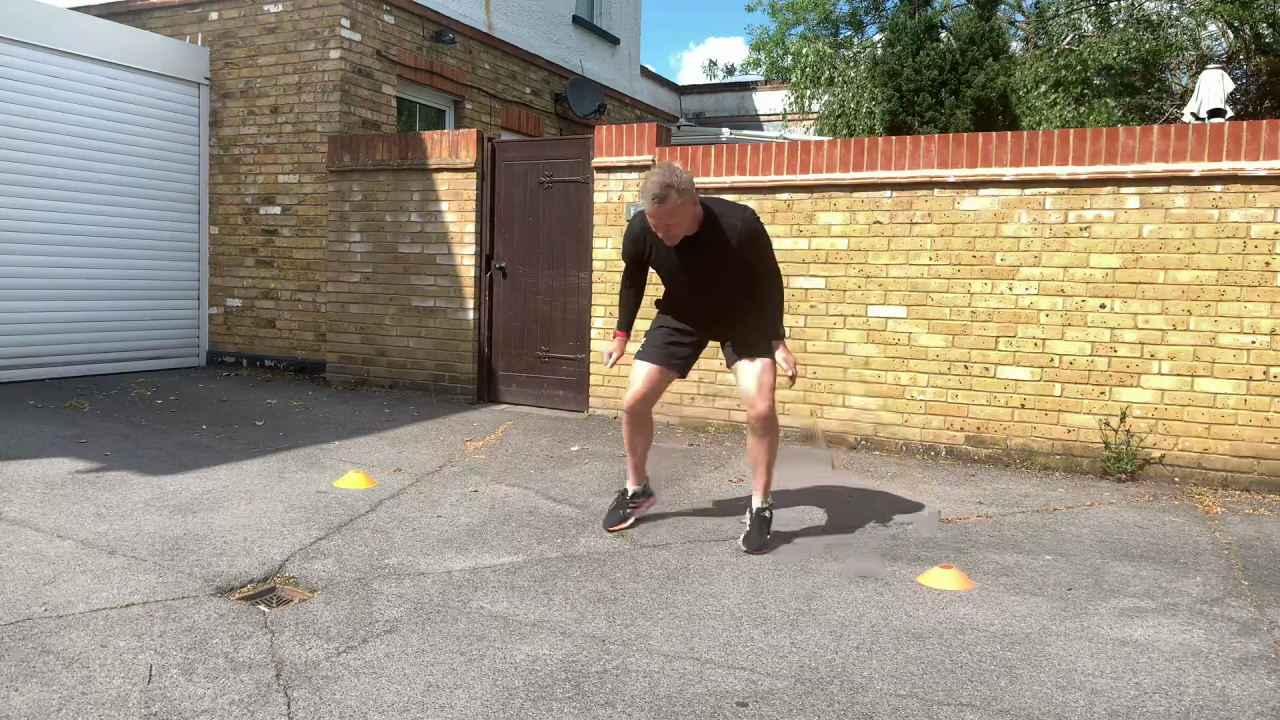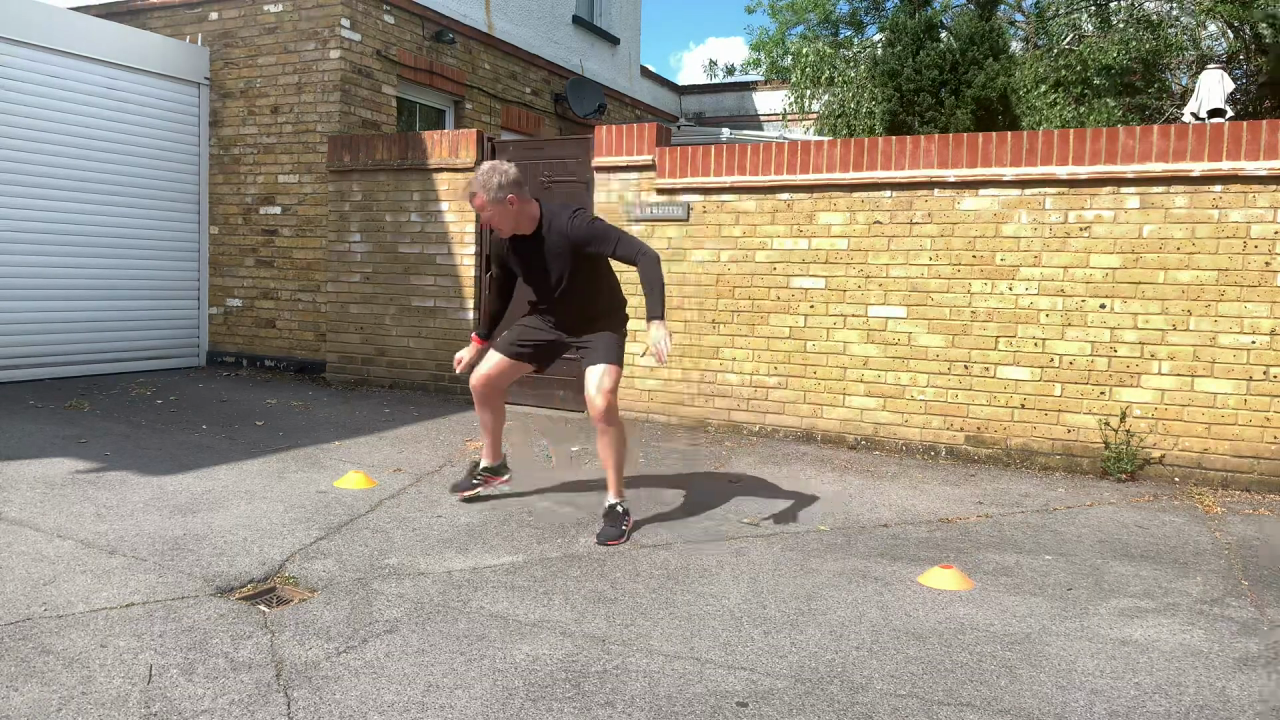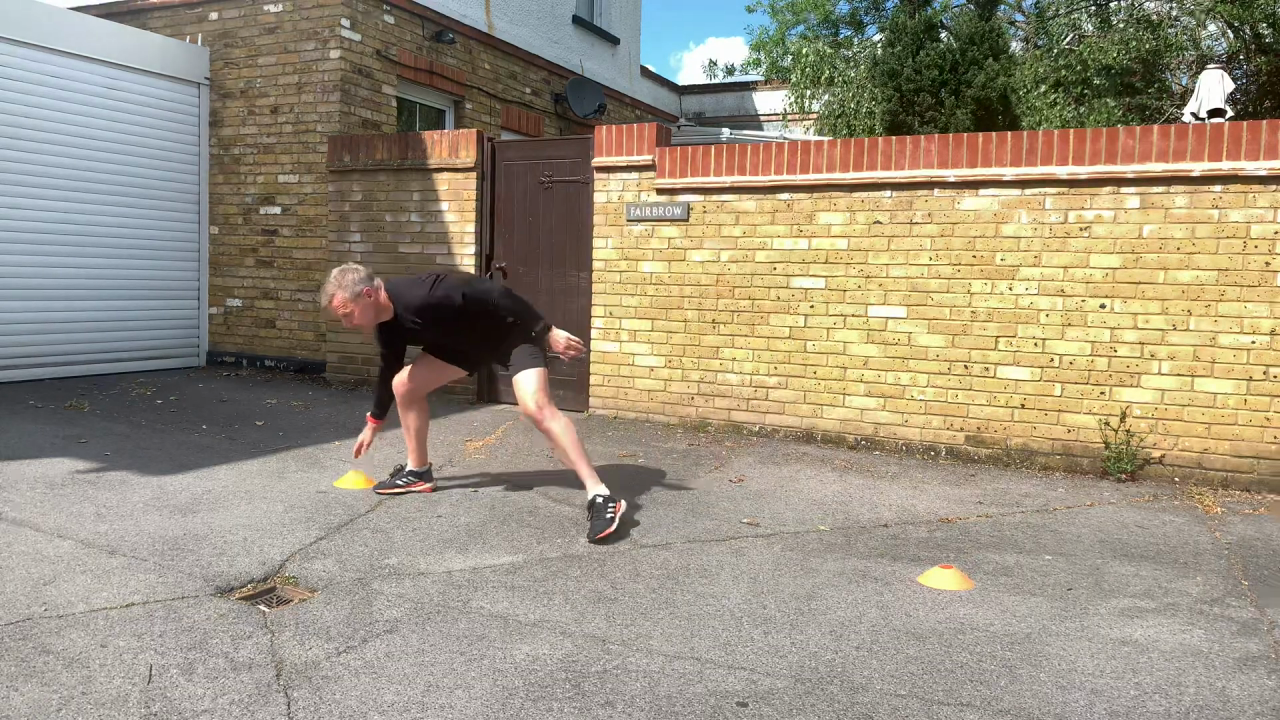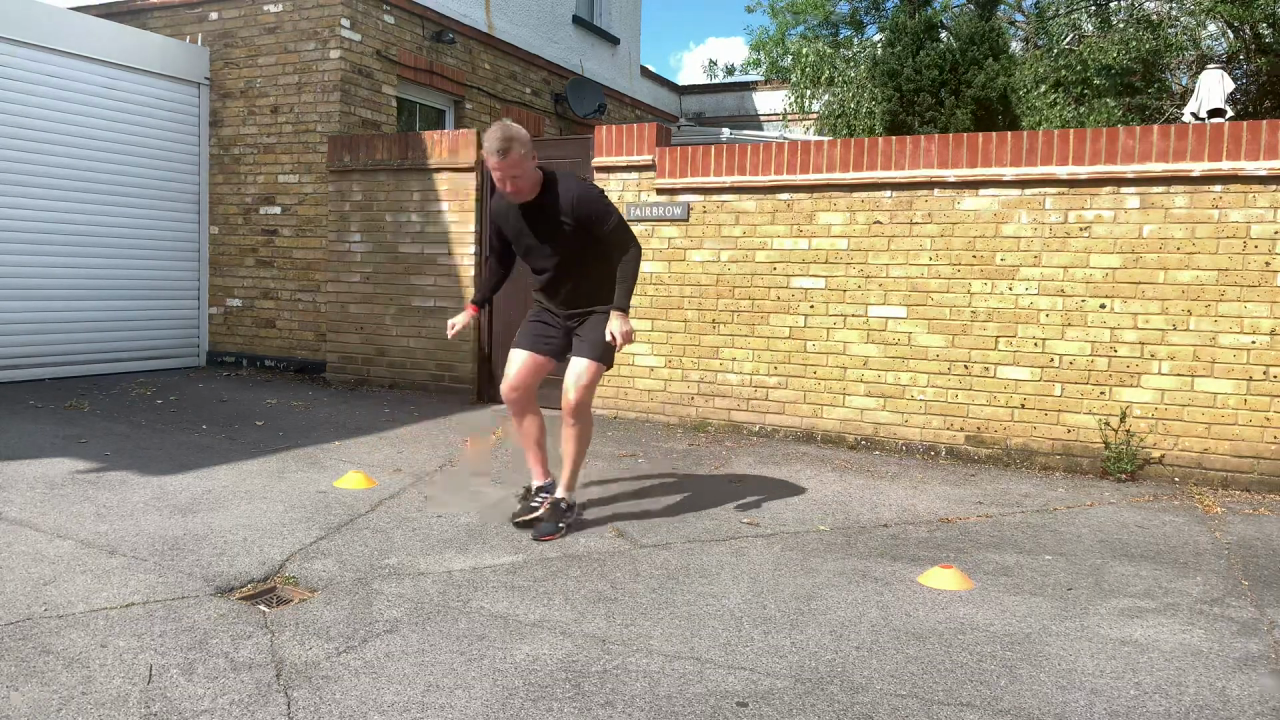
dt=0.5s
person 1, frame 1
left shoulder: (739, 224)
right shoulder: (640, 235)
left elbow: (768, 277)
right elbow: (633, 279)
left wrist: (776, 339)
right wrist: (621, 335)
left hip: (741, 317)
right hip: (679, 318)
left knee: (760, 405)
right knee: (636, 401)
left ankle: (760, 508)
right ankle: (636, 490)
person 1, frame 2
left shoulder: (572, 227)
right shoulder: (504, 240)
left elbow: (644, 257)
right elbow: (502, 289)
left wrist: (655, 321)
right wrist: (478, 341)
left hip: (599, 322)
right hip: (547, 319)
left knee: (601, 404)
right knee: (482, 382)
left ankle: (615, 504)
right ankle: (492, 464)
person 1, frame 3
left shoulder: (422, 295)
right shoulder: (387, 325)
left elbow: (494, 292)
right elbow: (388, 369)
left wrist: (549, 332)
right wrist: (373, 423)
left hip: (515, 333)
right hip: (469, 342)
left knee: (536, 406)
right knee: (404, 385)
left ankle: (600, 496)
right ankle: (418, 470)
person 1, frame 4
left shoulder: (579, 196)
right shoulder: (501, 210)
left elbow: (628, 248)
right elbow: (500, 261)
left wrist: (619, 311)
right wrist: (473, 308)
left hip: (598, 309)
right hip: (550, 307)
left knee: (574, 400)
right knee: (513, 390)
left ankle: (564, 497)
right ankle: (542, 486)
